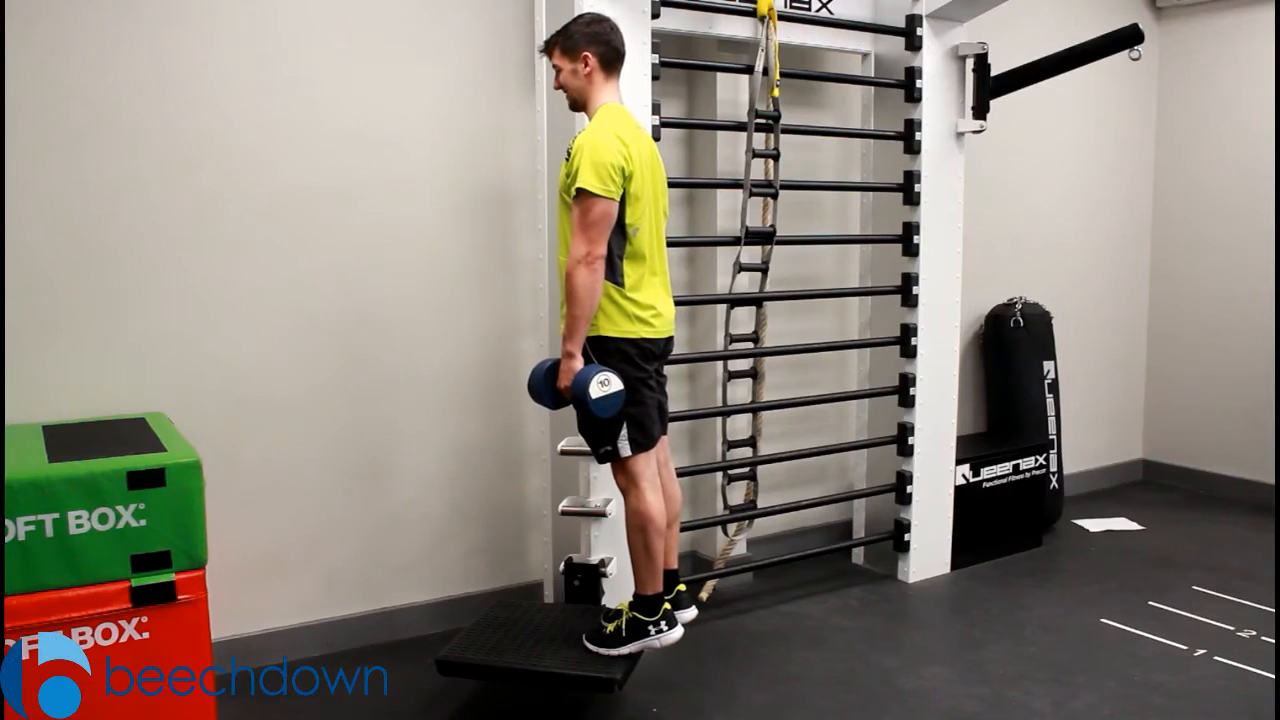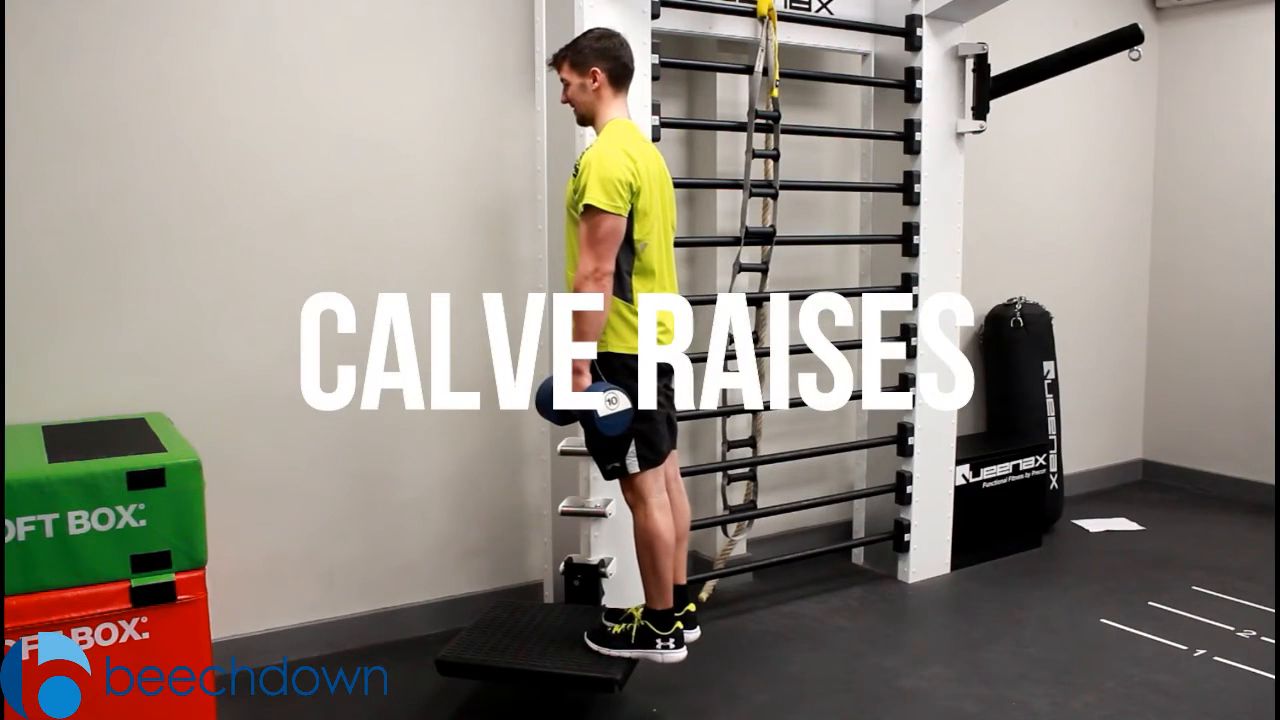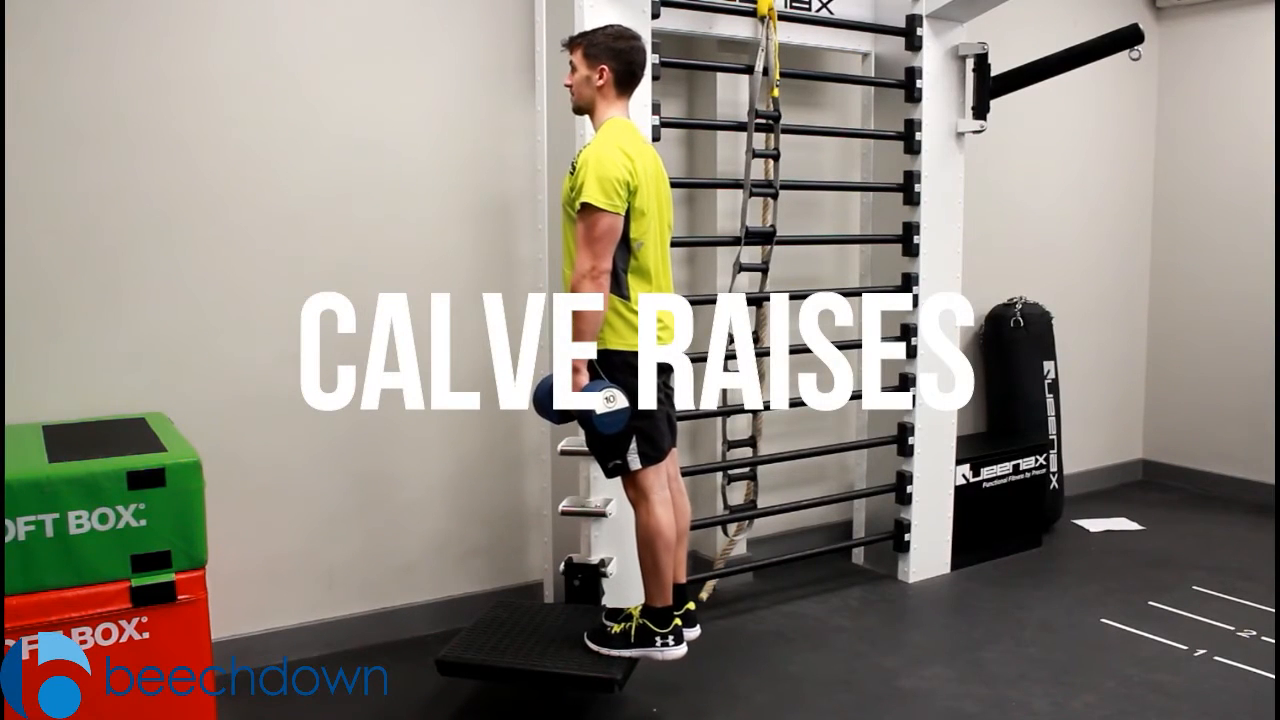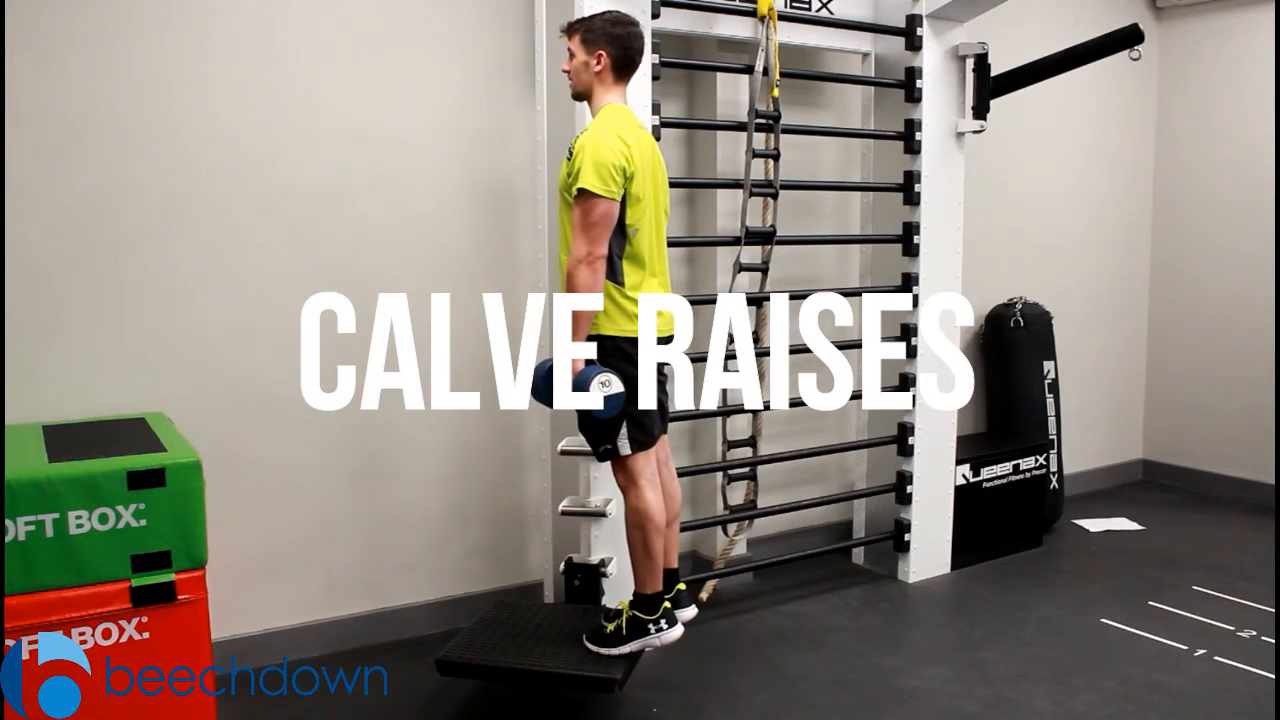
dt=1s
person 1, frame 1
left shoulder: (598, 141)
right shoulder: (636, 135)
left elbow: (589, 256)
left wrist: (572, 349)
left hip: (616, 332)
right hip: (648, 323)
left knee: (635, 473)
right knee: (655, 463)
left ankle: (649, 612)
right ankle: (670, 591)
person 1, frame 2
left shoulder: (606, 157)
right shoulder: (643, 150)
left elbow: (596, 272)
left wrist: (580, 364)
left hip: (623, 348)
right hip: (654, 337)
left knee: (643, 487)
right knee: (663, 478)
left ankle: (659, 627)
right ankle: (677, 608)
person 1, frame 3
left shoulder: (603, 155)
right shoulder: (640, 149)
left elbow: (594, 271)
left wrist: (577, 363)
left hip: (620, 346)
right hip: (653, 335)
left knee: (645, 483)
right knee: (664, 474)
left ankle: (658, 624)
right ankle: (676, 606)
person 1, frame 4
left shoulder: (600, 141)
right shoulder: (637, 135)
left elbow: (590, 255)
left wrist: (574, 346)
left hip: (615, 331)
right hip: (649, 321)
left knee: (635, 471)
right knee: (654, 460)
left ankle: (649, 610)
right ankle: (670, 589)
